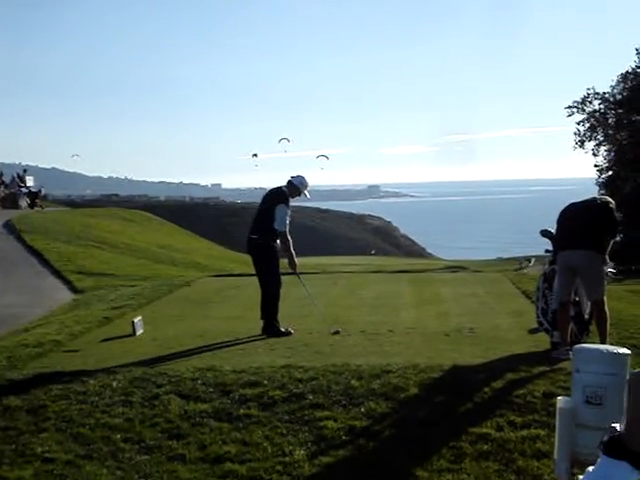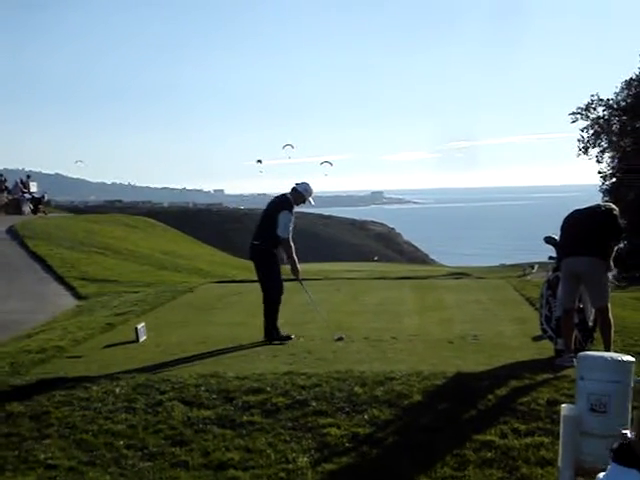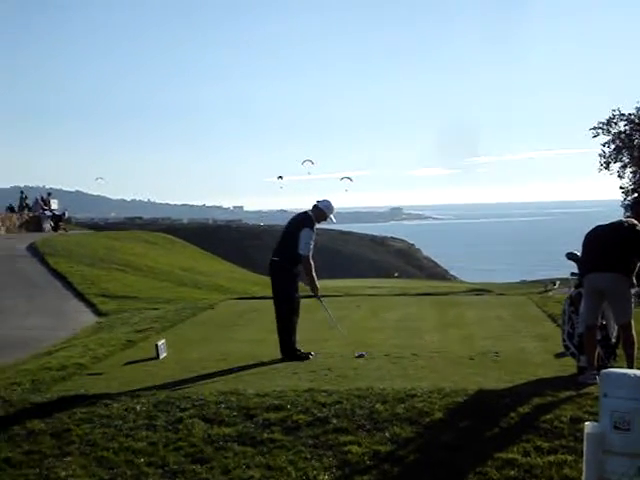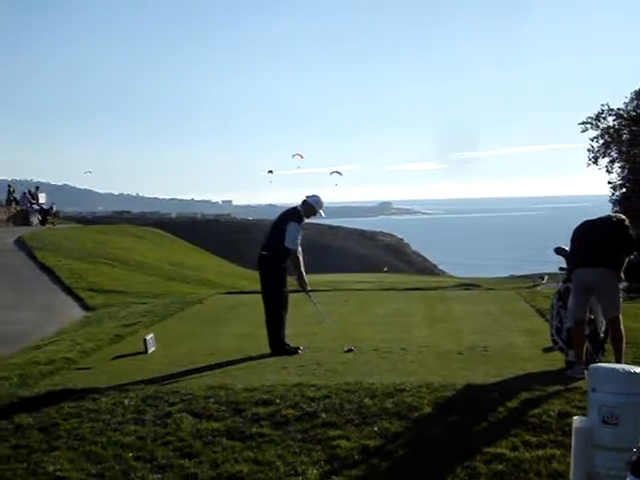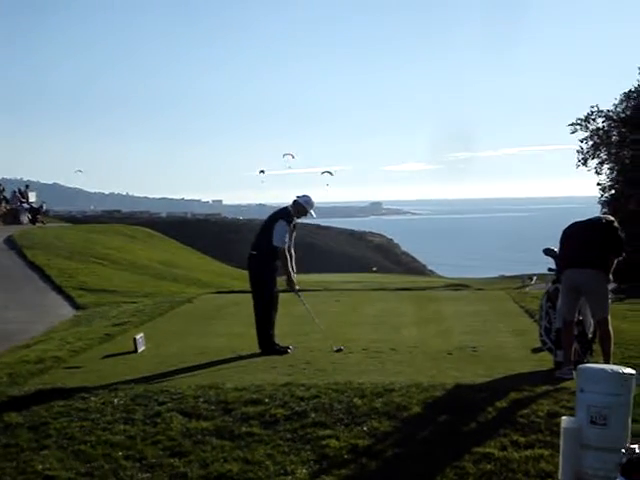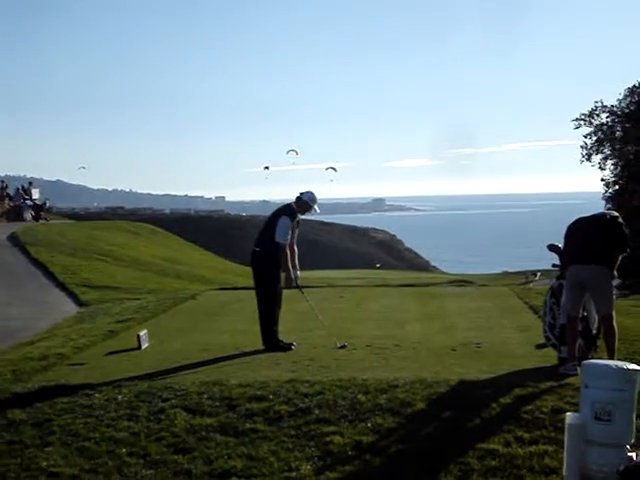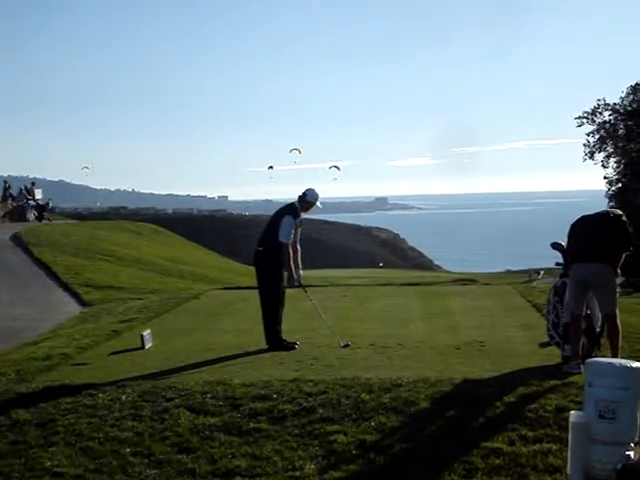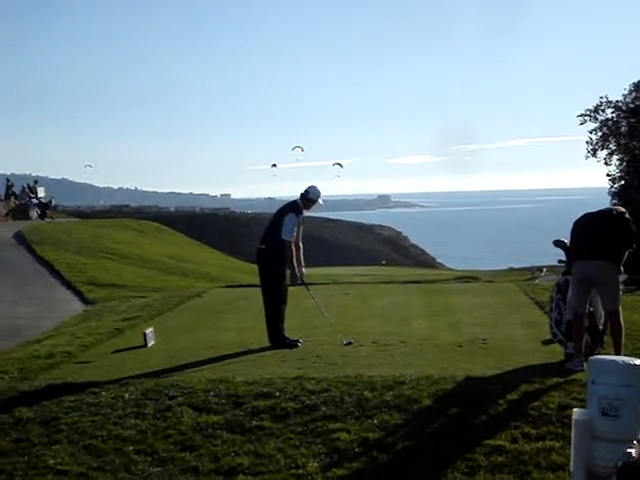
dt=0.2s
person 1, frame 1
left shoulder: (568, 209)
right shoulder: (605, 205)
left elbow: (559, 234)
right elbow: (611, 232)
right wrist: (604, 255)
left hip: (564, 254)
right hip: (589, 254)
left knee: (563, 302)
right knee: (598, 302)
left ankle: (564, 347)
person 1, frame 2
left shoulder: (572, 216)
right shoulder: (609, 211)
left elbow: (562, 241)
right elbow: (615, 238)
right wrist: (608, 261)
left hip: (568, 261)
right hip: (593, 261)
left knee: (567, 310)
right knee: (603, 309)
left ankle: (568, 354)
person 1, frame 3
left shoulder: (594, 232)
left elbow: (584, 258)
left hip: (590, 277)
right hip: (616, 277)
left knee: (590, 326)
left ankle: (591, 371)
person 1, frame 4
left shoulder: (582, 227)
right shoulder: (619, 222)
left elbow: (572, 254)
right elbow: (627, 249)
right wrist: (619, 272)
left hip: (579, 273)
right hip: (605, 272)
left knee: (578, 322)
right knee: (614, 322)
left ankle: (579, 367)
person 1, frame 5
left shoulder: (571, 228)
right shoulder: (608, 224)
left elbow: (561, 255)
right elbow: (616, 251)
right wrist: (607, 274)
left hip: (569, 274)
right hip: (594, 274)
left knee: (567, 322)
right knee: (603, 322)
left ankle: (567, 366)
person 1, frame 6
left shoulder: (576, 224)
right shoulder: (613, 220)
left elbow: (565, 251)
right elbow: (620, 248)
right wrist: (612, 270)
left hip: (573, 270)
right hip: (599, 270)
left knee: (572, 318)
right knee: (607, 318)
left ankle: (571, 362)
person 1, frame 7
left shoulder: (579, 222)
right shoulder: (617, 218)
left elbow: (569, 248)
right elbow: (623, 247)
right wrist: (615, 268)
left hip: (577, 268)
right hip: (602, 268)
left knee: (575, 316)
right knee: (611, 316)
left ankle: (575, 361)
person 1, frame 8
left shoulder: (582, 220)
right shoulder: (621, 216)
left elbow: (572, 246)
right elbow: (626, 244)
right wrist: (618, 266)
left hip: (580, 266)
right hip: (605, 266)
left knee: (578, 314)
right knee: (614, 314)
left ankle: (578, 358)
person 2, frame 1
left shoulder: (274, 193)
right shoulder: (282, 203)
right elbow: (283, 234)
left wrist: (277, 244)
right wrist: (291, 258)
left hip: (257, 242)
right hip: (264, 244)
left knee: (268, 285)
right knee: (273, 285)
left ankle: (269, 324)
right ankle: (272, 326)
person 2, frame 2
left shoulder: (280, 200)
right shoulder: (286, 209)
right elbow: (286, 240)
left wrist: (286, 256)
right wrist: (294, 264)
left hip: (262, 248)
right hip: (265, 251)
left knee: (271, 291)
right knee: (274, 291)
left ankle: (271, 330)
right ankle: (271, 331)
person 2, frame 3
left shoulder: (302, 218)
right shoulder: (308, 226)
right elbow: (306, 258)
left wrist: (310, 277)
right wrist: (313, 282)
left hip: (283, 266)
right hip: (284, 268)
left knee: (291, 309)
right knee: (288, 310)
left ankle: (290, 348)
right ankle: (289, 351)
person 2, frame 4
left shoulder: (293, 215)
right shoulder: (295, 220)
left elbow: (296, 249)
right elbow: (293, 253)
left wrist: (301, 273)
right wrist: (301, 277)
left hip: (273, 262)
right hip: (271, 263)
left knee: (279, 304)
right knee: (276, 305)
left ankle: (279, 343)
right ankle: (278, 345)
person 2, frame 5
left shoulder: (290, 219)
right shoulder: (283, 220)
left elbow: (289, 250)
right elbow: (282, 252)
left wrist: (293, 274)
right wrist: (289, 277)
left hip: (265, 262)
right hip: (261, 262)
left knee: (269, 303)
right knee: (266, 305)
left ankle: (268, 342)
right ankle: (267, 345)
person 2, frame 6
left shoulder: (294, 217)
right shoulder: (286, 216)
left elbow: (292, 246)
right elbow: (283, 248)
left wrist: (296, 271)
right wrist: (289, 274)
left hip: (270, 259)
right hip: (264, 259)
left knee: (273, 300)
right knee: (270, 301)
left ankle: (272, 339)
right ankle: (271, 342)
person 2, frame 7
left shoulder: (296, 215)
right shoulder: (289, 216)
left elbow: (295, 245)
right elbow: (286, 248)
left wrist: (298, 270)
right wrist: (291, 273)
left hip: (272, 258)
right hip: (267, 259)
left knee: (276, 300)
right knee: (273, 301)
left ankle: (276, 339)
right ankle: (275, 341)
person 2, frame 8
left shoulder: (297, 212)
right shoulder: (292, 214)
left elbow: (297, 243)
right elbow: (288, 246)
left wrist: (301, 268)
right wrist: (294, 272)
left hip: (275, 256)
right hip: (270, 257)
left knee: (279, 298)
right knee: (275, 299)
left ankle: (278, 336)
right ankle: (277, 339)
